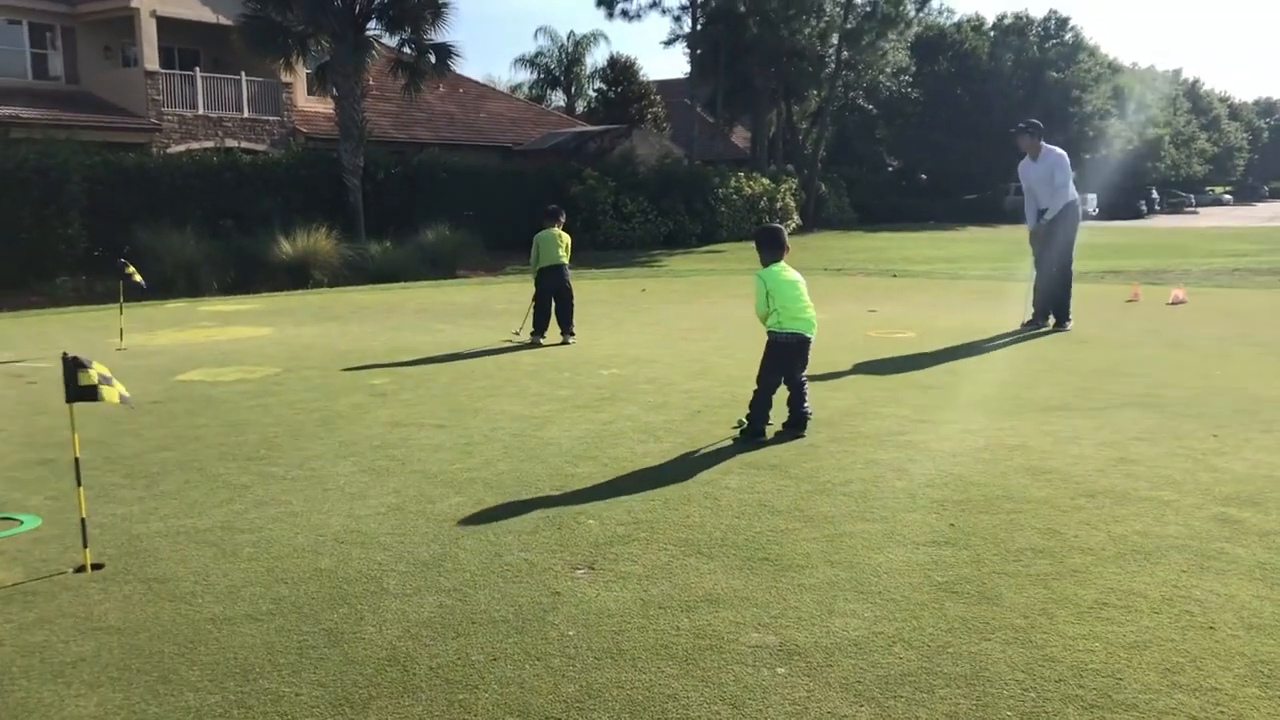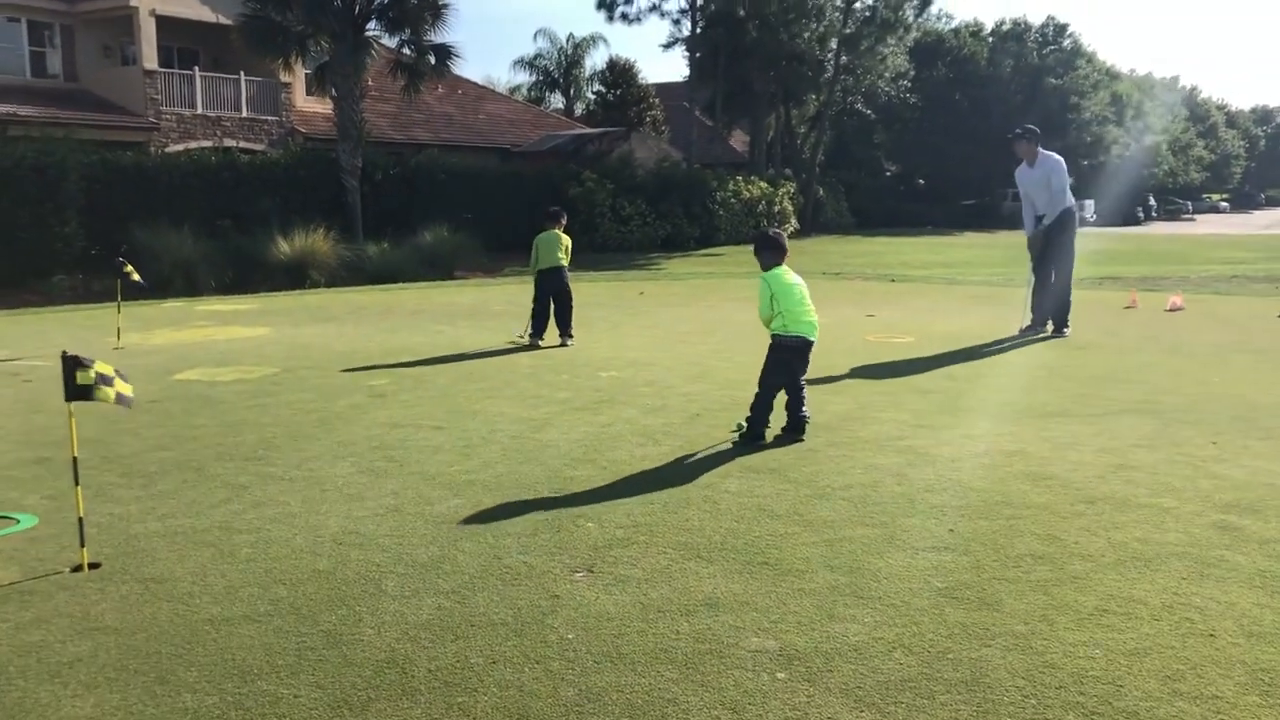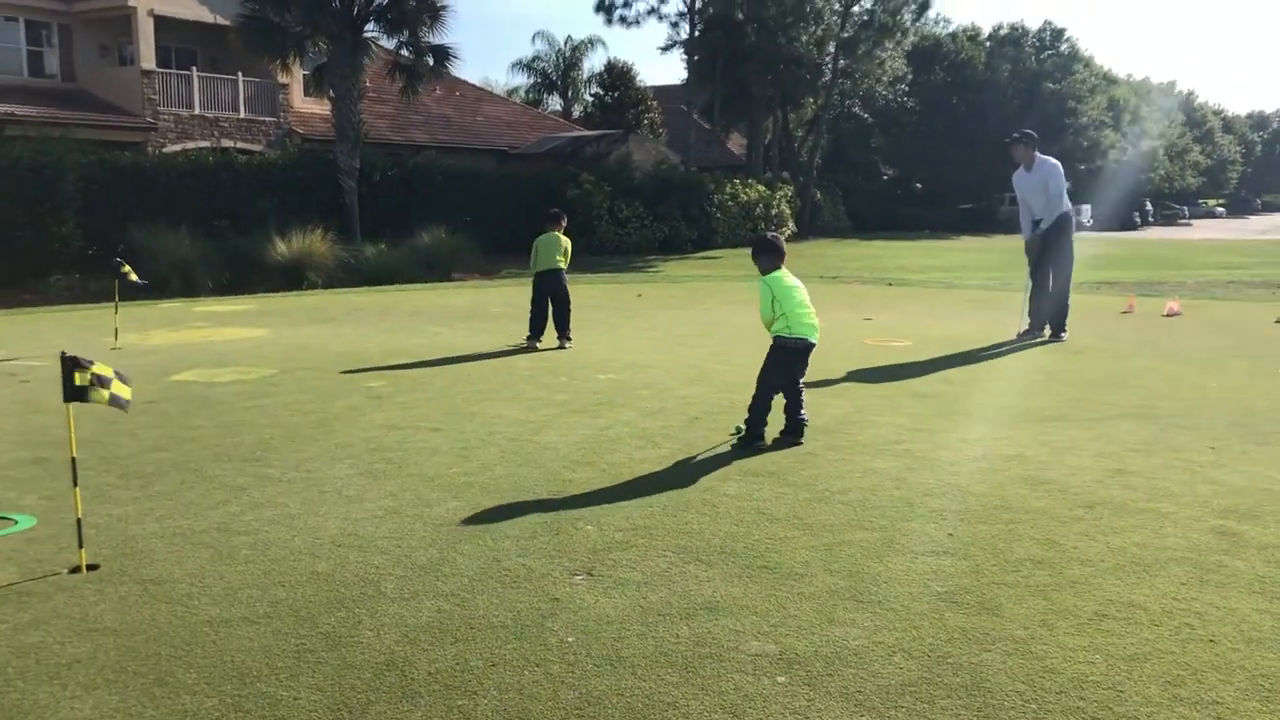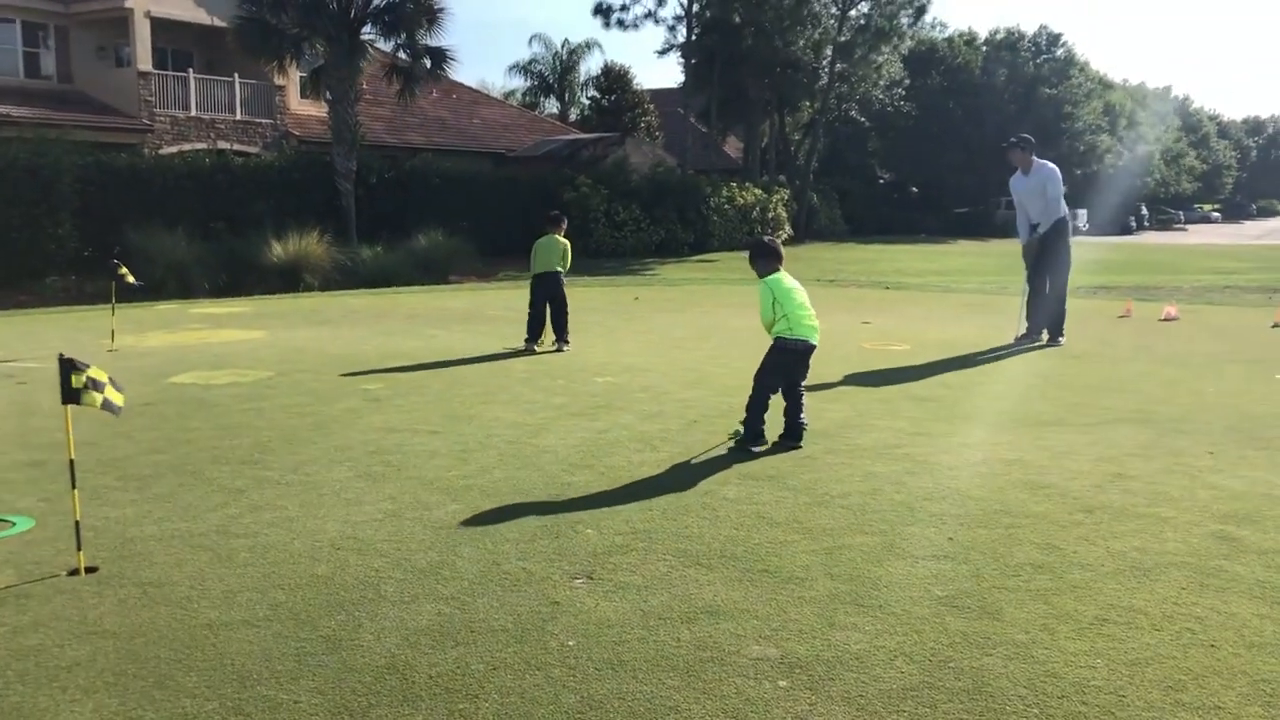
dt=0.1s
person 1, frame 1
left shoulder: (763, 277)
right shoulder: (796, 276)
left elbow: (762, 311)
right elbow: (800, 306)
left hip: (781, 336)
right hip: (805, 333)
left knee: (766, 383)
right knee: (797, 380)
left ankle: (755, 429)
right ankle: (797, 424)
person 1, frame 2
left shoulder: (768, 279)
right shoulder: (796, 278)
left elbow: (765, 314)
right elbow: (799, 309)
left wrist: (774, 329)
left hip: (786, 338)
right hip: (808, 336)
left knee: (768, 385)
right knee: (795, 383)
left ankle: (755, 432)
right ankle: (796, 427)
person 1, frame 3
left shoulder: (768, 282)
right shoulder: (795, 281)
left elbow: (767, 316)
left wrist: (775, 331)
left hip: (787, 340)
right hip: (808, 338)
left knee: (766, 386)
right knee: (794, 386)
left ankle: (754, 434)
right ankle: (794, 430)
person 1, frame 4
left shoulder: (768, 283)
right shoulder: (794, 283)
left elbow: (767, 317)
left wrist: (774, 333)
left hip: (787, 341)
right hip: (808, 341)
left knee: (763, 384)
right knee: (794, 388)
left ankle: (753, 434)
right ankle: (793, 434)
person 2, frame 1
left shoulder: (1057, 157)
right shoulder: (1023, 166)
left elbow: (1062, 193)
right elbow: (1030, 198)
left wrist: (1044, 222)
right wrist: (1032, 228)
left hip: (1066, 210)
right hip: (1044, 214)
left knee: (1061, 263)
right knee: (1042, 265)
left ankle: (1062, 316)
right ankle: (1041, 315)
person 2, frame 2
left shoulder: (1054, 162)
right shoulder: (1020, 173)
left elbow: (1060, 198)
right elbow: (1027, 204)
left wrist: (1042, 227)
right wrist: (1030, 234)
left hip: (1063, 217)
right hip: (1041, 221)
left knee: (1062, 271)
right knee: (1040, 273)
left ankle: (1061, 323)
right ankle: (1039, 321)
person 2, frame 3
left shoulder: (1051, 167)
right shoulder: (1018, 177)
left elbow: (1057, 202)
right elbow: (1024, 209)
left wrist: (1040, 231)
right wrist: (1028, 238)
left hip: (1059, 222)
right hip: (1038, 225)
left knee: (1060, 276)
right knee: (1038, 277)
left ankle: (1059, 327)
right ankle: (1037, 325)
person 2, frame 4
left shoulder: (1049, 171)
right shoulder: (1015, 181)
left elbow: (1054, 206)
right elbow: (1021, 213)
left wrist: (1037, 236)
right wrist: (1025, 242)
left hip: (1057, 226)
right hip: (1035, 230)
left knee: (1057, 281)
right knee: (1035, 282)
left ankle: (1056, 331)
right ankle: (1035, 329)
